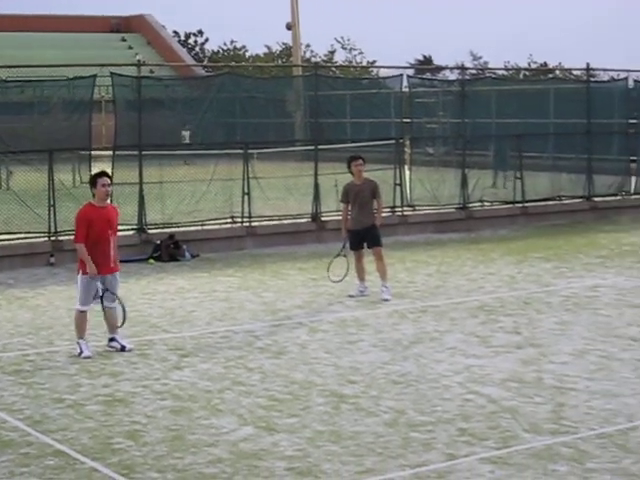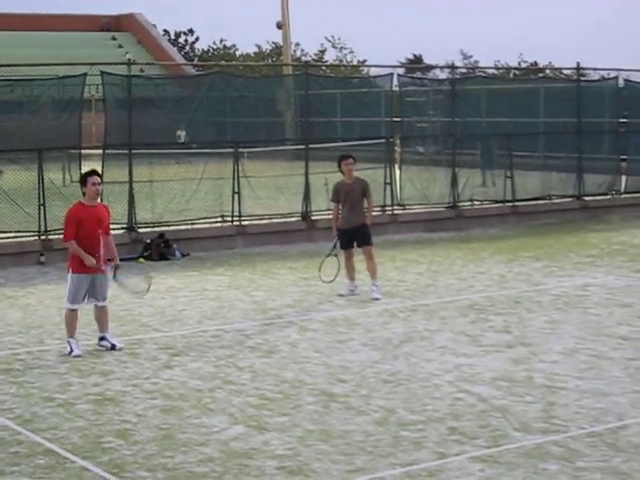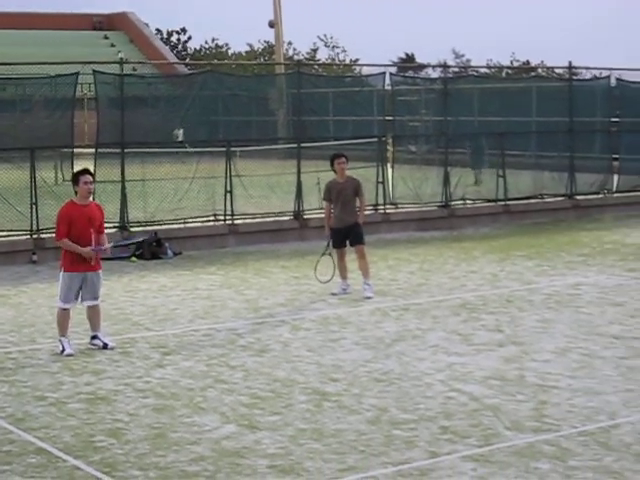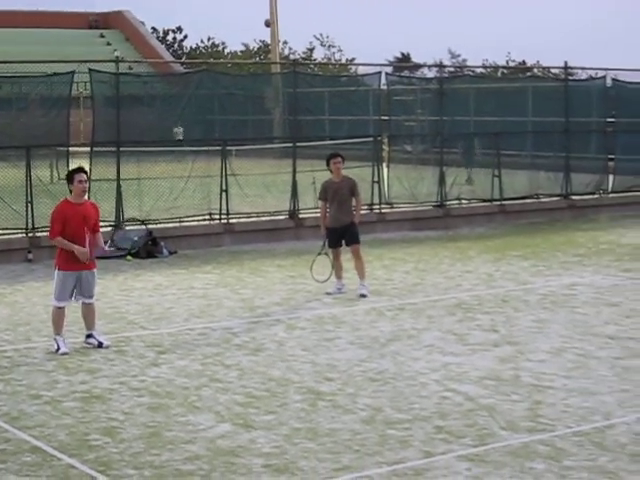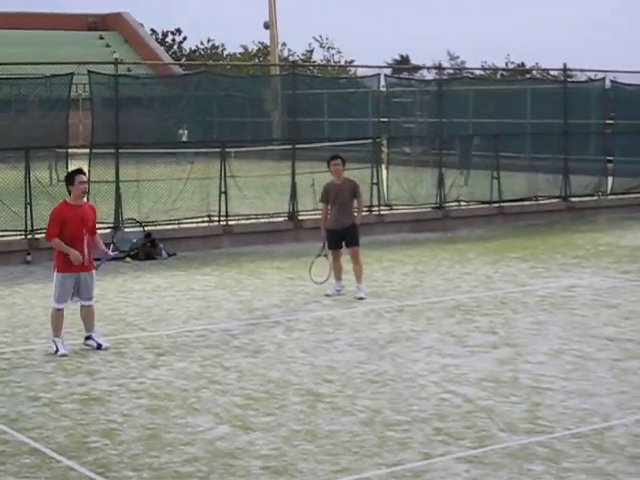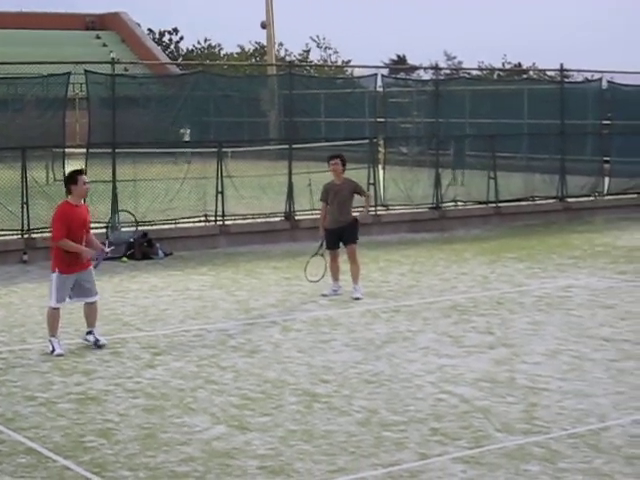
dt=0.2s
person 1, frame 1
left shoulder: (113, 211)
right shoulder: (85, 213)
right elbow: (79, 243)
left wrist: (116, 261)
right wrist: (89, 264)
left hip: (111, 268)
right hip: (91, 269)
left knee: (111, 304)
right knee: (83, 307)
left ankle: (113, 338)
right ankle: (81, 342)
person 1, frame 2
left shoulder: (105, 210)
right shoulder: (74, 212)
right elbow: (68, 241)
left wrist: (115, 257)
right wrist: (85, 257)
left hip: (101, 266)
right hip: (80, 268)
left knee: (101, 302)
right knee: (73, 305)
left ankle: (104, 337)
right ankle: (71, 341)
person 1, frame 3
left shoulder: (98, 209)
right shoulder: (66, 210)
right elbow: (61, 239)
left wrist: (105, 247)
right wrist: (82, 250)
left hip: (94, 265)
right hip: (71, 267)
left knee: (94, 302)
right knee: (65, 305)
left ankle: (96, 336)
right ankle: (63, 340)
person 1, frame 4
left shoulder: (93, 207)
right shoulder: (61, 209)
right elbow: (54, 237)
left wrist: (101, 246)
right wrist: (75, 248)
left hip: (88, 264)
right hip: (66, 265)
left knee: (88, 300)
right knee: (60, 303)
left ankle: (91, 334)
right ankle: (58, 339)
person 1, frame 5
left shoulder: (91, 209)
right shoulder: (60, 211)
right elbow: (51, 238)
left wrist: (102, 249)
right wrist: (70, 251)
left hip: (87, 266)
right hip: (65, 267)
left knee: (88, 302)
right knee: (59, 305)
left ankle: (90, 336)
right ankle: (57, 341)
person 1, frame 6
left shoulder: (84, 208)
right shoulder: (62, 211)
right elbow: (58, 240)
left wrist: (98, 246)
right wrist: (82, 250)
left hip: (83, 265)
right hip: (63, 267)
left knee: (92, 298)
right knee: (55, 304)
left ankle: (91, 333)
right ankle: (53, 340)
person 2, frame 1
left shoulder: (372, 184)
right shoulder: (347, 187)
left elbow: (379, 203)
right elbow: (345, 208)
left wrist: (378, 219)
right wrist: (344, 227)
left hip: (370, 225)
right hip: (354, 227)
left knee: (378, 254)
right knee: (358, 257)
left ankle: (385, 287)
right ankle: (362, 287)
person 2, frame 2
left shoulder: (362, 183)
right shoulder: (338, 186)
left elbow: (370, 202)
right elbow: (336, 207)
left wrist: (368, 218)
right wrist: (334, 226)
left hip: (361, 224)
right hip: (344, 226)
left knee: (368, 253)
right knee: (348, 256)
left ankle: (375, 286)
right ankle: (352, 286)
person 2, frame 3
left shoulder: (355, 182)
right shoulder: (330, 185)
left elbow: (362, 201)
right elbow: (328, 206)
left wrist: (361, 217)
right wrist: (327, 226)
left hip: (353, 223)
right hip: (337, 225)
left knee: (361, 253)
right knee: (340, 255)
left ankle: (367, 285)
right ankle: (344, 285)
person 2, frame 4
left shoulder: (351, 182)
right shoulder: (326, 185)
left elbow: (358, 201)
right elbow: (324, 206)
left wrist: (357, 217)
right wrist: (322, 225)
left hip: (349, 223)
right hip: (332, 225)
left knee: (356, 253)
right knee: (335, 255)
left ankle: (362, 285)
right ankle: (339, 285)
person 2, frame 5
left shoulder: (352, 184)
right shoulder: (327, 187)
left elbow: (360, 202)
right elbow: (325, 208)
left wrist: (358, 218)
right wrist: (323, 227)
left hip: (350, 225)
right hip: (333, 227)
left knee: (355, 255)
right knee: (335, 256)
left ankle: (360, 287)
right ankle: (339, 286)
person 2, frame 6
left shoulder: (352, 184)
right shoulder: (327, 187)
left elbow: (367, 196)
right elbow: (324, 207)
left wrist: (365, 211)
right wrist: (321, 227)
left hip: (348, 224)
right hip: (331, 226)
left knee: (352, 255)
right knee: (333, 256)
left ankle: (356, 287)
right ankle: (335, 286)
